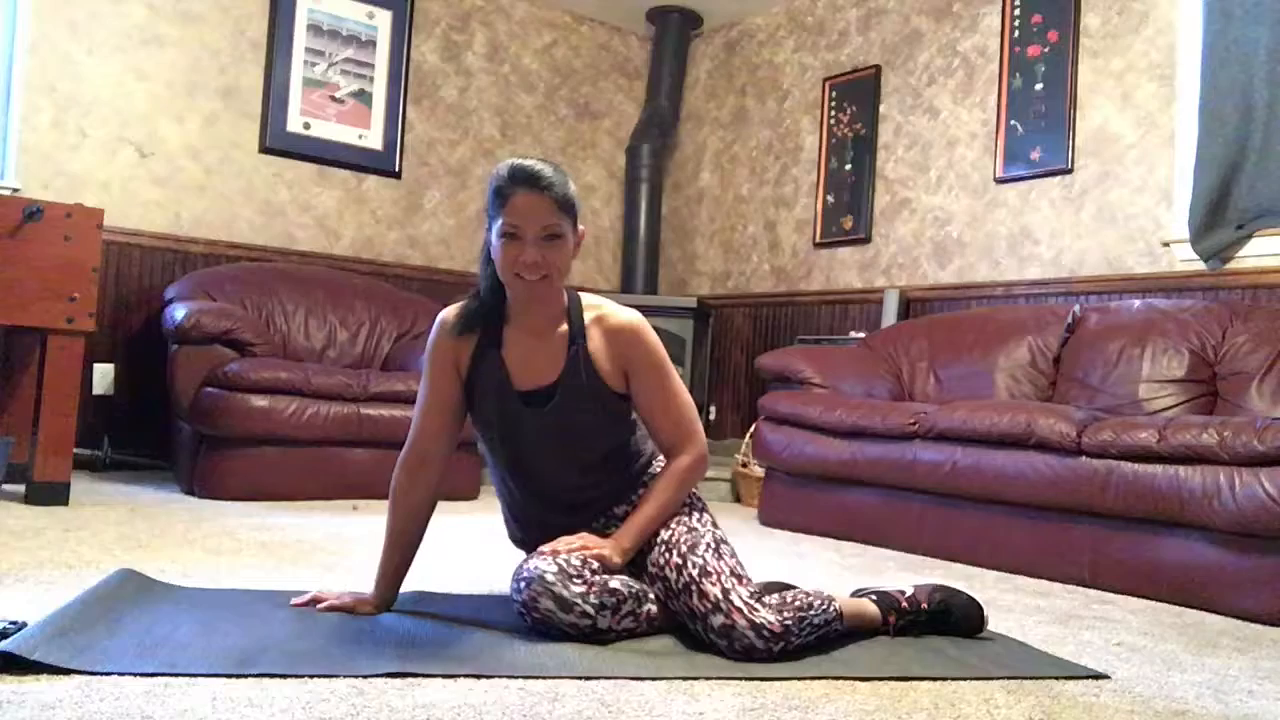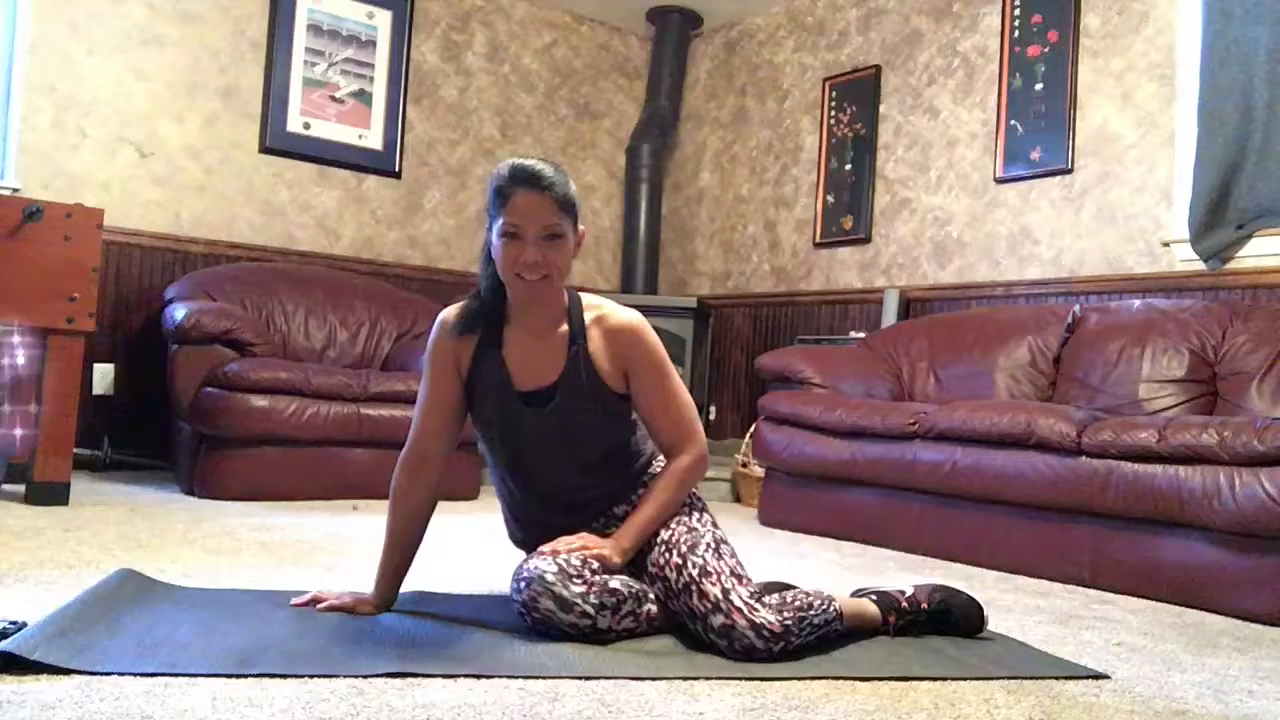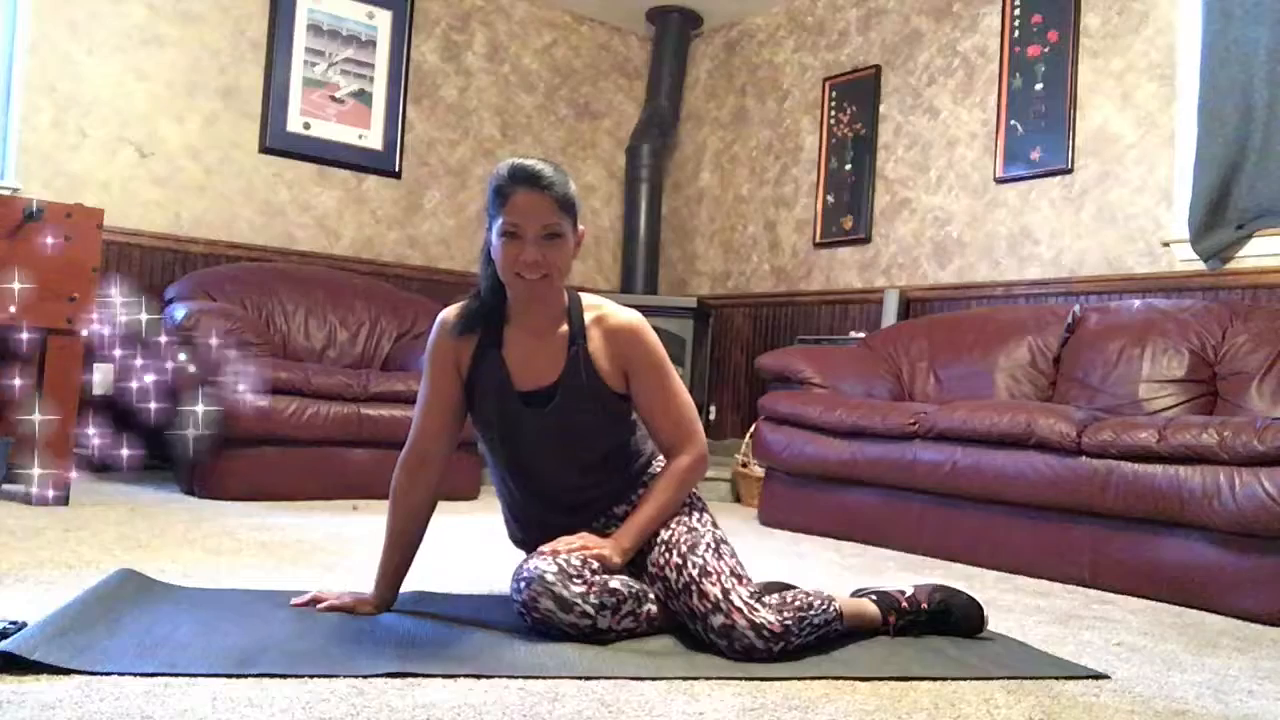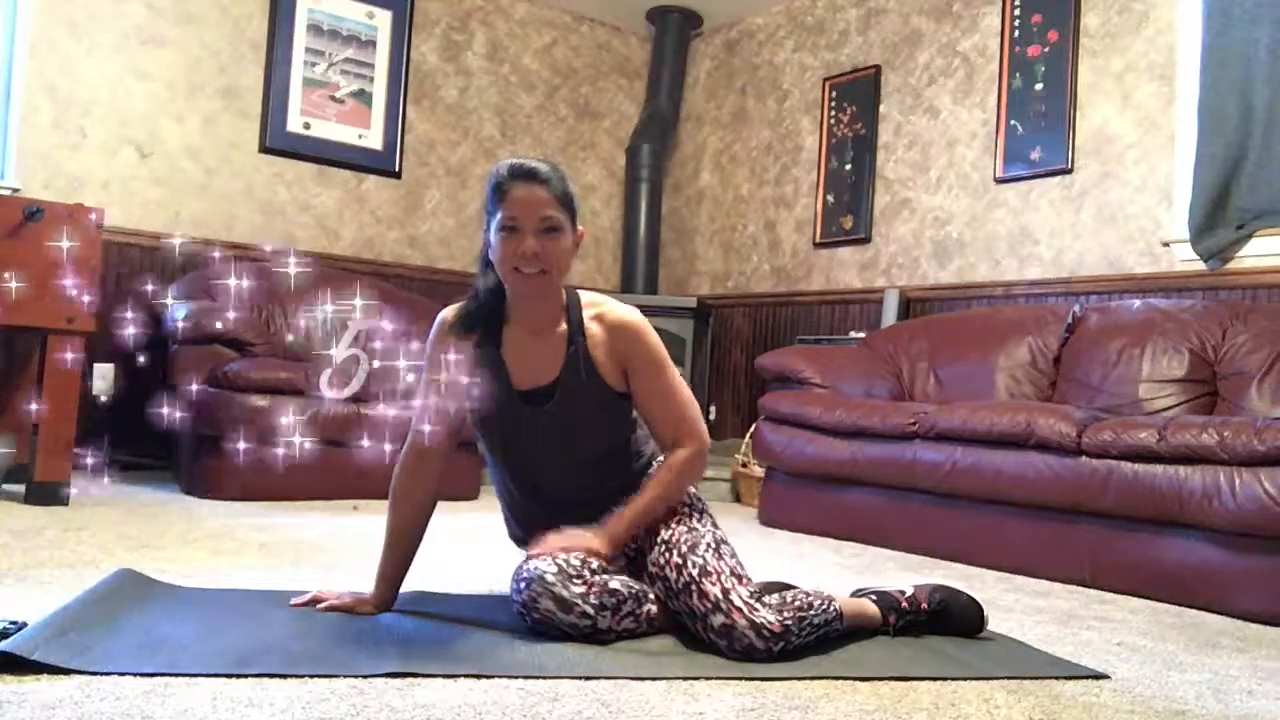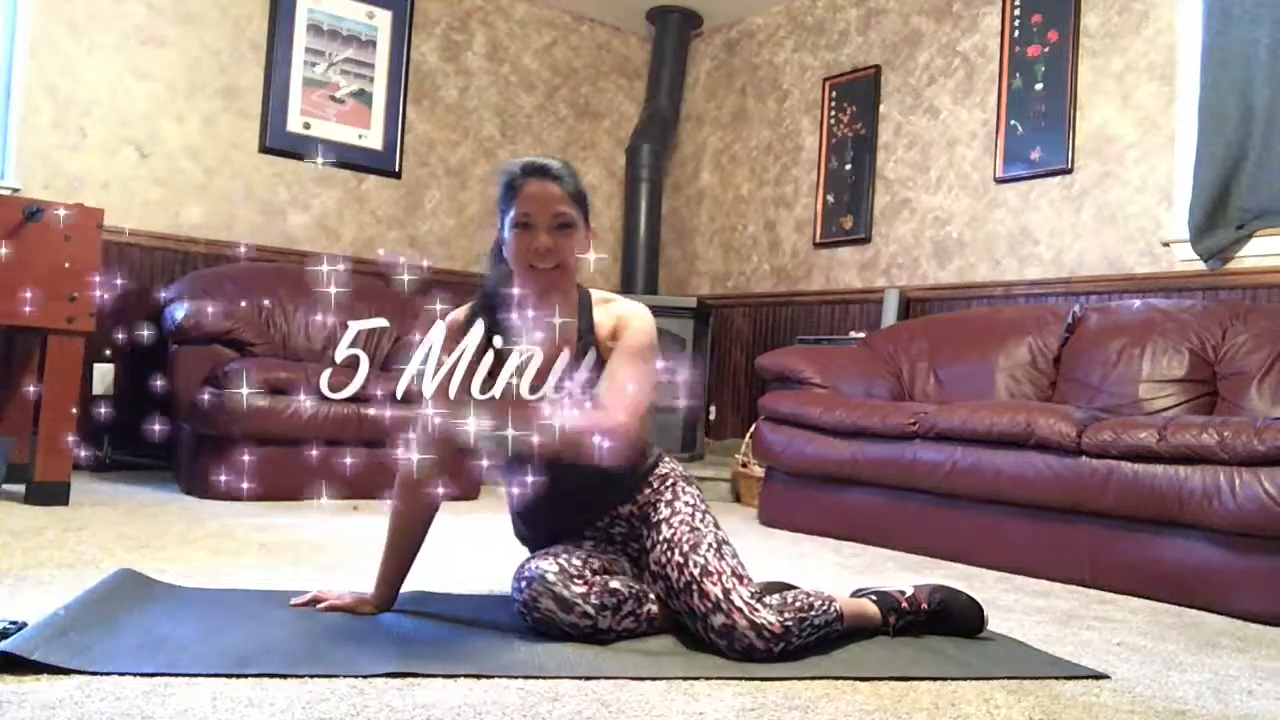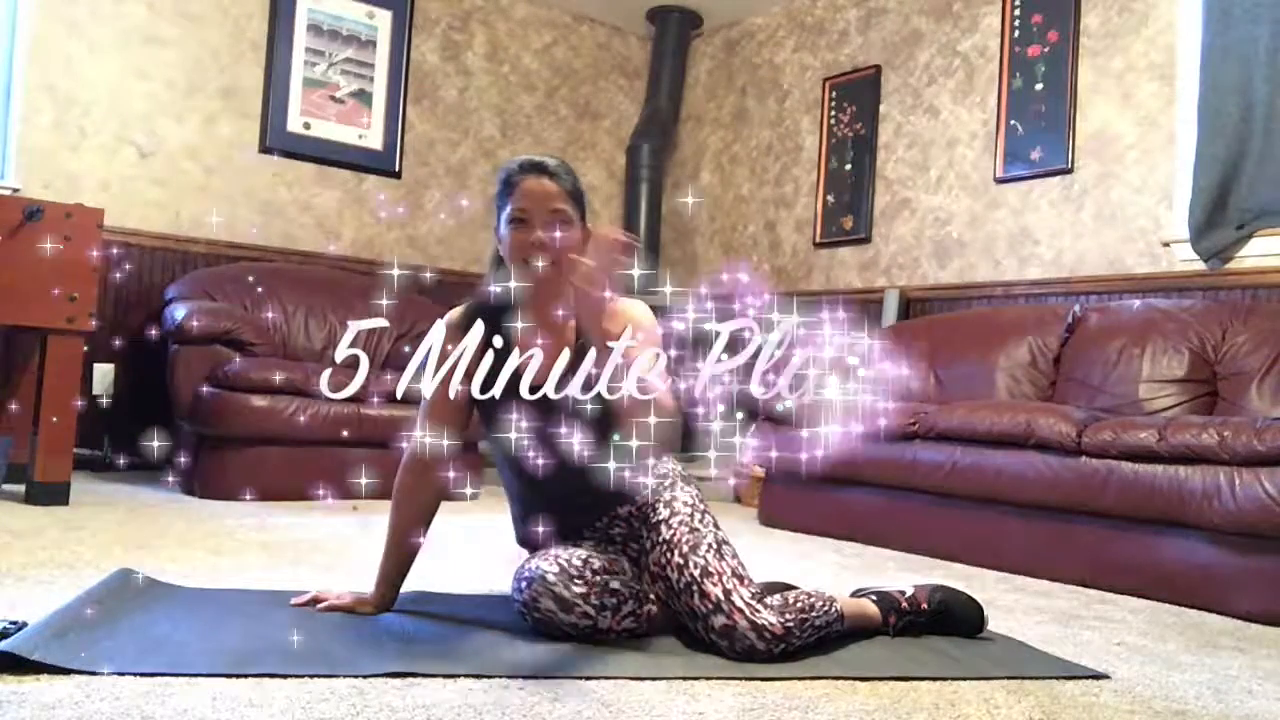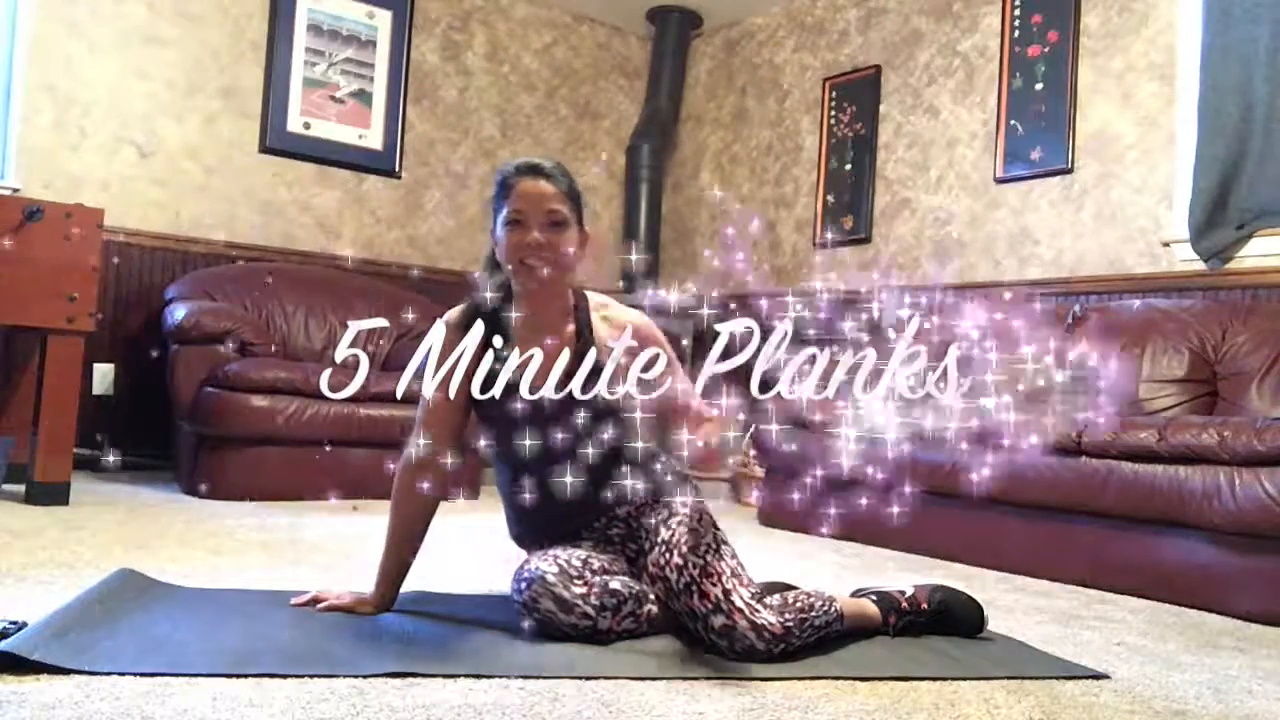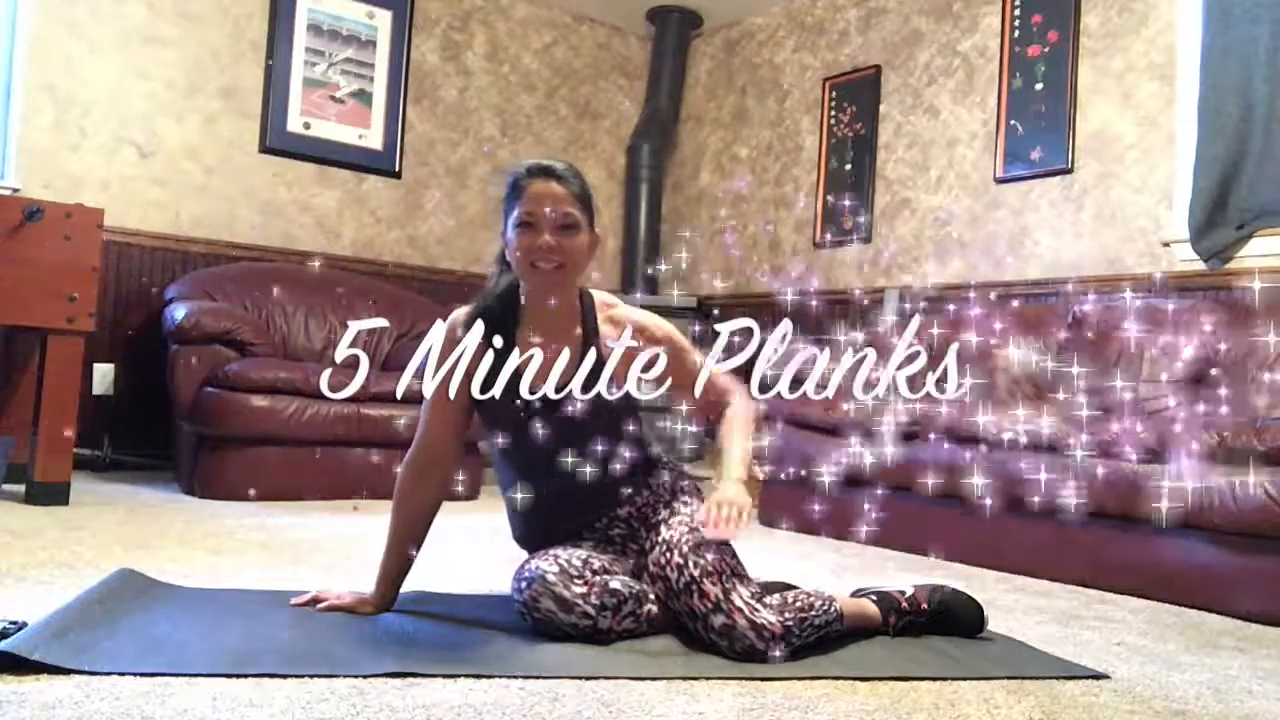
dt=0.2s
person 1, frame 1
left shoulder: (619, 331)
right shoulder: (458, 333)
left elbow: (689, 452)
right elbow: (421, 464)
left wrist: (618, 545)
right wrist: (381, 593)
left hip: (644, 509)
right hip: (553, 544)
left knee: (750, 632)
right knee: (540, 593)
left ankle: (895, 604)
right ankle: (697, 601)
person 1, frame 2
left shoulder: (619, 332)
right shoulder: (459, 333)
left elbow: (690, 452)
right elbow: (421, 465)
left wrist: (618, 544)
right wrist: (380, 594)
left hip: (643, 511)
right hip: (553, 543)
left knee: (749, 632)
right knee: (540, 592)
left ankle: (892, 604)
right ankle: (713, 598)
person 1, frame 3
left shoulder: (619, 332)
right shoulder: (459, 333)
left elbow: (690, 452)
right elbow: (421, 465)
left wrist: (619, 544)
right wrist: (381, 593)
left hip: (643, 510)
right hip: (554, 543)
left knee: (749, 631)
right knee: (540, 593)
left ankle: (894, 604)
right ankle: (711, 598)
person 1, frame 4
left shoulder: (618, 328)
right shoulder: (458, 333)
left elbow: (690, 447)
right elbow: (421, 464)
left wrist: (607, 535)
right wrist: (380, 594)
left hip: (642, 513)
right hip: (554, 541)
left knee: (748, 631)
right knee: (539, 593)
left ankle: (896, 603)
right ankle: (699, 601)
person 1, frame 5
left shoulder: (623, 322)
right shoulder: (468, 330)
left elbow: (615, 435)
right elbow: (430, 463)
left wrist: (502, 404)
right wrist: (382, 593)
left hip: (647, 503)
right hip: (561, 539)
left knee: (750, 632)
right knee: (542, 593)
left ankle: (900, 603)
right ankle: (699, 597)
person 1, frame 6
left shoulder: (626, 318)
right shoulder: (467, 329)
left elbow: (654, 431)
right elbow: (426, 464)
left wrist: (594, 316)
right wrist: (381, 593)
left hip: (646, 505)
right hip: (561, 542)
left knee: (749, 632)
right knee: (542, 595)
left ankle: (896, 605)
right ankle: (691, 598)
person 1, frame 7
left shoulder: (624, 329)
right shoulder: (464, 331)
left elbow: (696, 429)
right elbow: (425, 466)
left wrist: (707, 442)
right wrist: (380, 593)
left hip: (644, 507)
right hip: (556, 541)
left knee: (749, 631)
right knee: (542, 593)
left ankle: (894, 603)
right ankle: (713, 598)
person 1, frame 8
left shoulder: (632, 331)
right shoulder: (470, 331)
left elbow: (734, 397)
right elbow: (427, 465)
left wrist: (731, 478)
right wrist: (382, 593)
left hip: (649, 505)
right hip: (560, 541)
left knee: (748, 630)
right knee: (542, 591)
left ankle: (892, 604)
right ankle: (690, 602)
